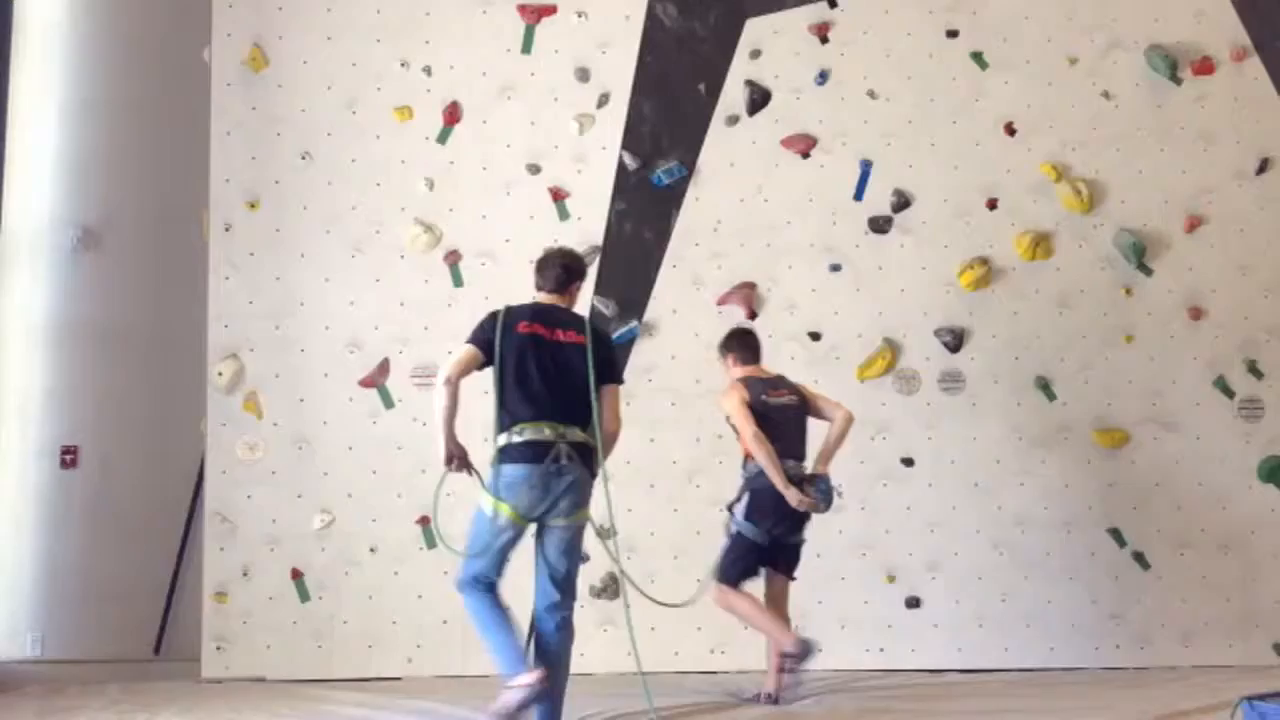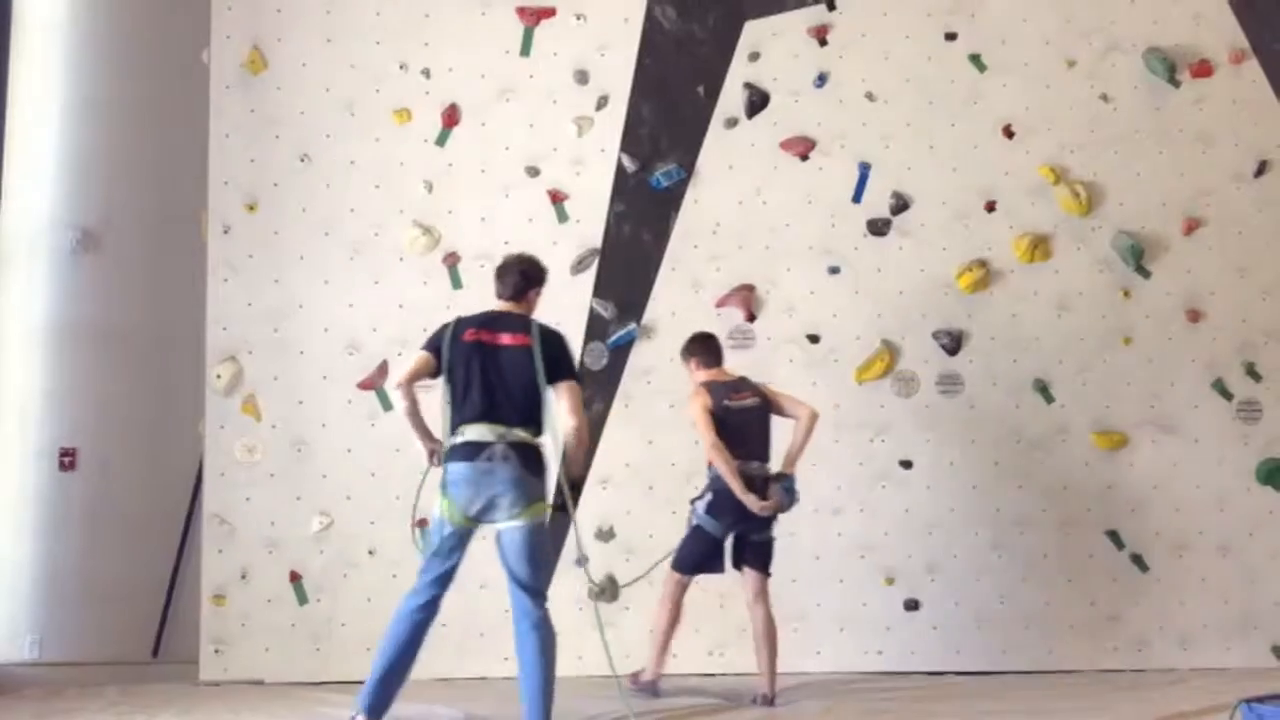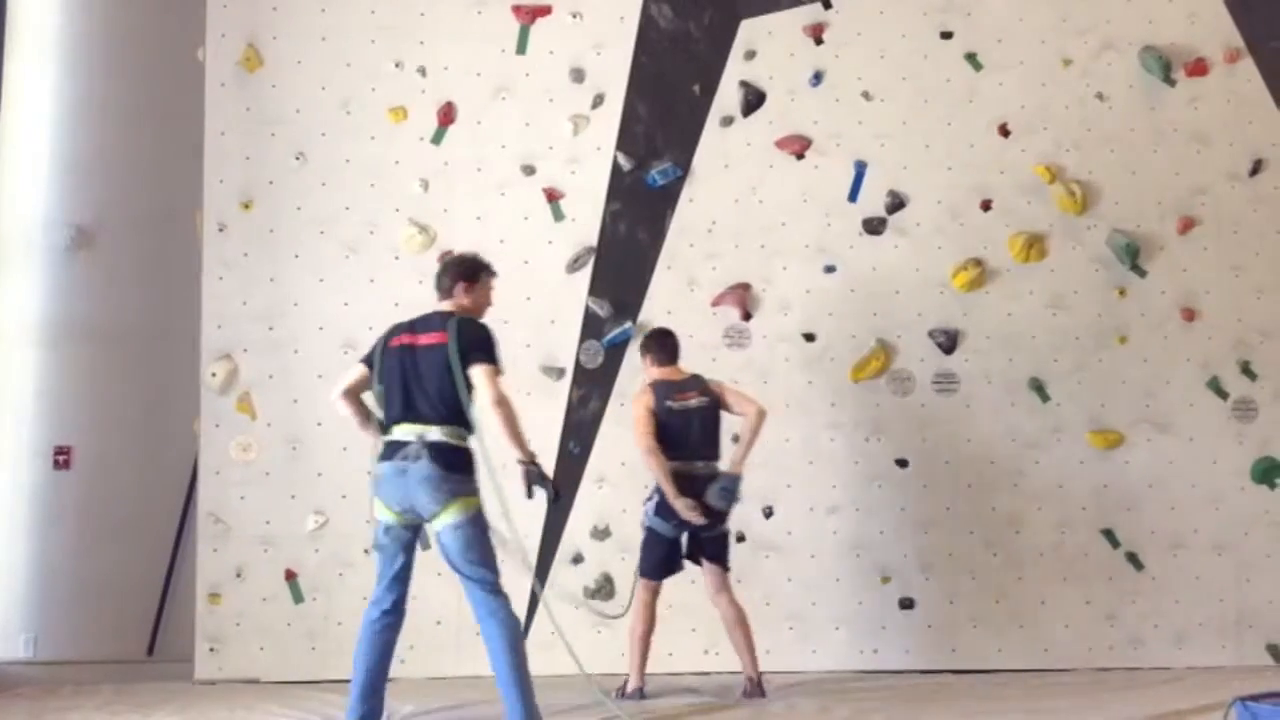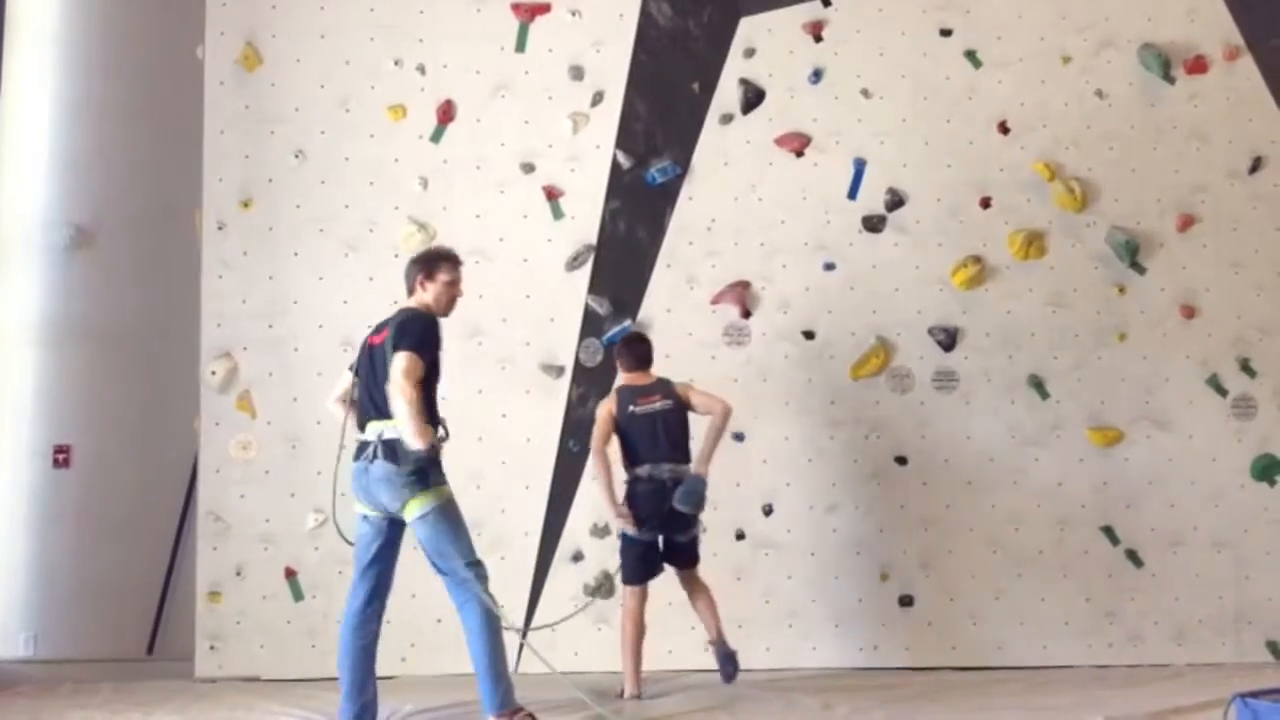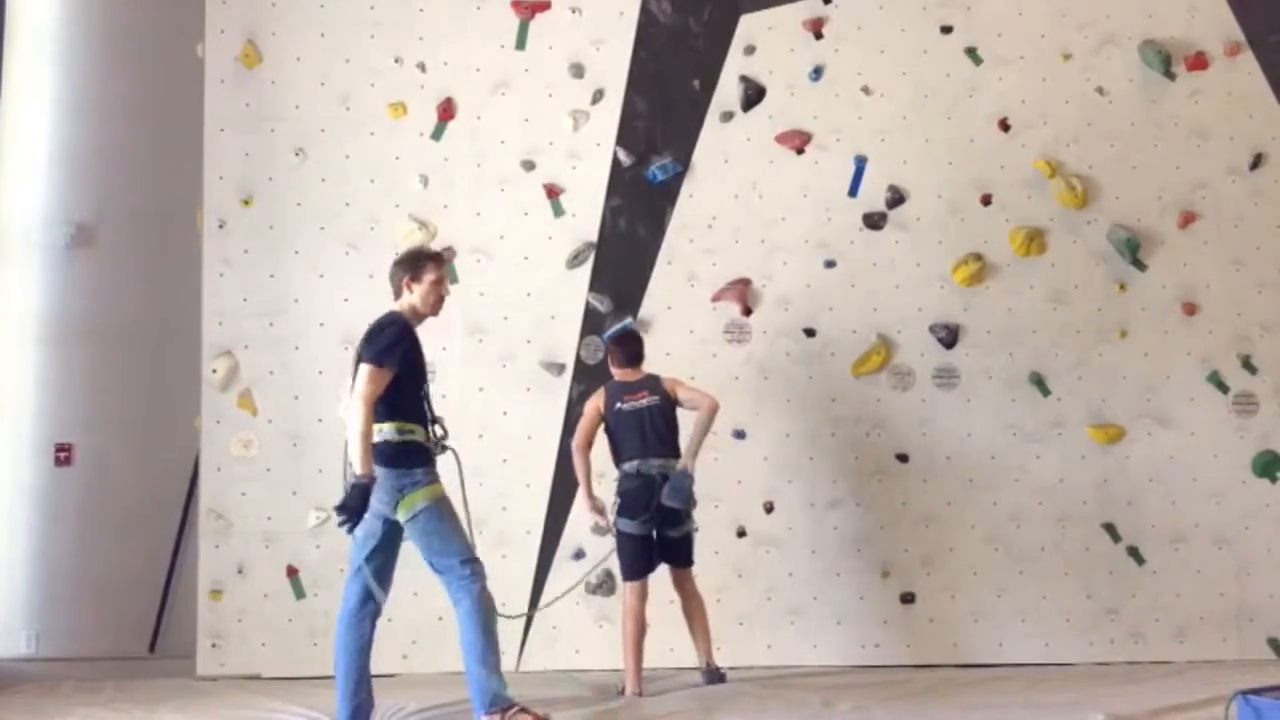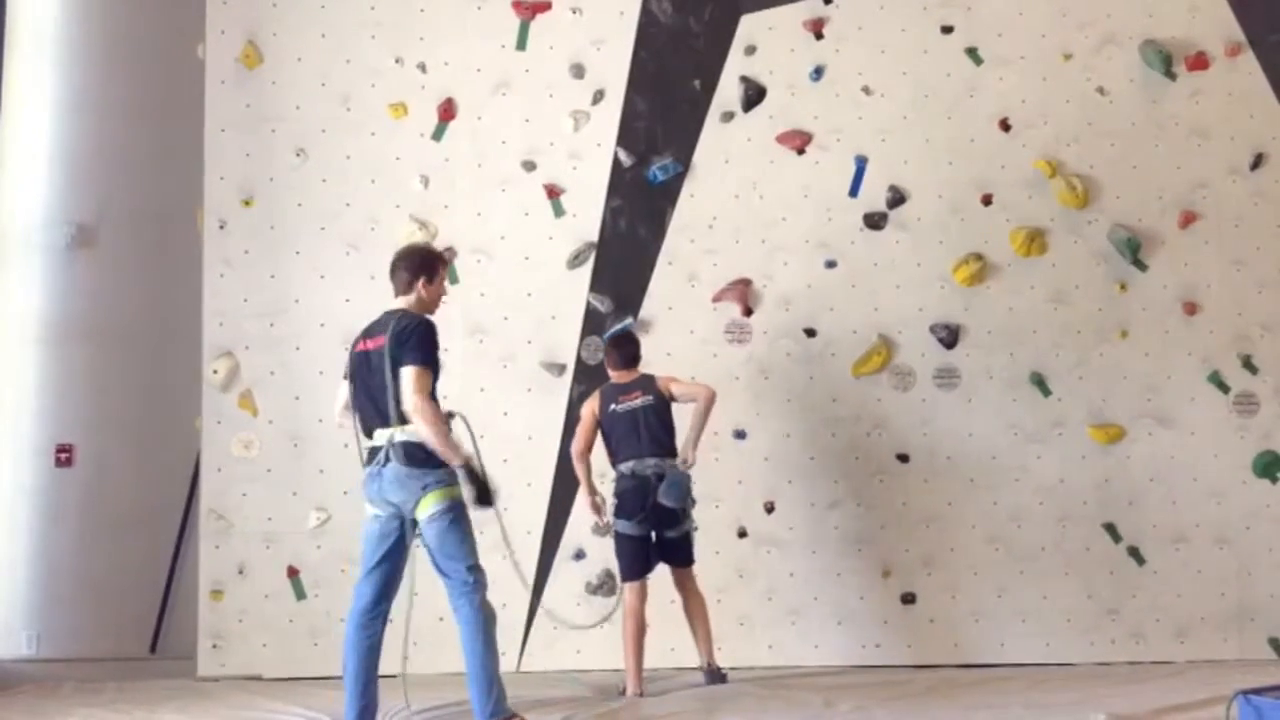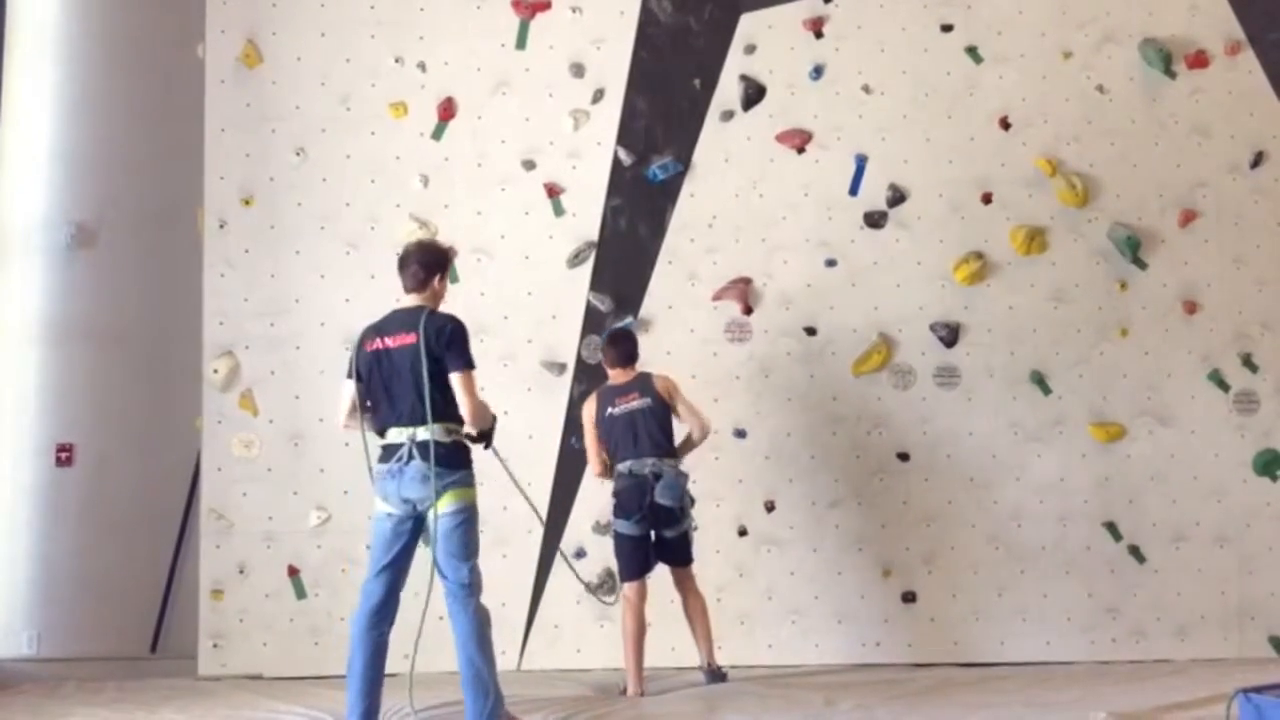
dt=0.3s
person 1, frame 1
left shoulder: (505, 321)
right shoulder: (595, 338)
left elbow: (449, 378)
right elbow: (611, 425)
left wrist: (448, 440)
left hip: (519, 467)
right hip: (574, 472)
left knee: (475, 582)
right knee: (556, 603)
left ankle: (522, 672)
person 1, frame 2
left shoulder: (457, 331)
right shoulder: (548, 340)
left elbow: (403, 382)
right elbow: (575, 422)
left wrist: (427, 440)
right wrist: (572, 479)
left hip: (464, 470)
right hip: (522, 473)
left knee: (426, 591)
right knee: (530, 607)
person 1, frame 3
left shoulder: (396, 335)
right shoulder: (470, 332)
left elbow: (343, 393)
right elbow: (492, 398)
right wrist: (526, 456)
left hip: (391, 472)
right hip: (442, 473)
left knee: (386, 600)
right knee: (489, 595)
person 1, frame 4
left shoulder: (379, 333)
right shoulder: (419, 324)
left elbow: (338, 399)
right elbow: (400, 385)
right wrist: (422, 449)
left hip: (368, 469)
right hip: (405, 469)
left knee: (365, 597)
right knee: (468, 581)
person 1, frame 5
left shoulder: (382, 332)
right shoulder: (395, 329)
left elbow: (354, 406)
right elbow: (362, 400)
right wrist: (363, 475)
left hip: (381, 473)
right hip: (402, 470)
left knee: (361, 596)
right knee: (466, 578)
person 1, frame 6
left shoulder: (366, 336)
right shoulder: (417, 328)
left elbow: (344, 412)
right elbow: (418, 403)
right wrist: (464, 465)
left hip: (378, 472)
right hip: (421, 470)
left knee: (370, 597)
right knee: (467, 586)
person 1, frame 7
left shoulder: (370, 336)
right shoulder: (445, 327)
left elbow: (348, 416)
right elbow: (471, 408)
right wrist: (486, 423)
left hip: (391, 471)
right hip: (442, 468)
left knee: (377, 594)
right knee: (462, 593)
person 2, frame 1
left shoulder: (734, 392)
right shoulder: (791, 388)
left elbow: (754, 438)
right elbow: (843, 416)
left wrist: (785, 491)
right wrist: (820, 467)
left hip: (761, 495)
right hip: (796, 499)
left knee: (726, 590)
right knee: (775, 597)
left ankle: (791, 642)
right ankle: (773, 687)
person 2, frame 2
left shoulder: (700, 395)
right shoulder: (756, 388)
left elbow: (712, 445)
right elbow: (808, 414)
left wrist: (744, 496)
right wrist: (787, 467)
left hip: (723, 497)
right hip: (763, 494)
left knee: (675, 583)
right knee: (756, 597)
left ankle: (652, 674)
right ankle: (767, 690)
person 2, frame 3
left shoulder: (647, 395)
right shoulder: (709, 387)
left elbow: (648, 448)
right elbow: (756, 412)
left wrist: (674, 498)
right wrist: (736, 465)
left hip: (674, 495)
right hip: (711, 493)
left knee: (646, 591)
right knee: (721, 590)
left ankle: (635, 683)
right ankle: (752, 674)
person 2, frame 4
left shoulder: (612, 402)
right shoulder: (677, 390)
left elbow: (598, 448)
right elbow: (721, 409)
left wrist: (613, 504)
right wrist: (702, 462)
left hip: (641, 498)
right hip: (680, 494)
left knee: (634, 597)
right knee: (691, 578)
left ankle: (631, 687)
right ankle: (719, 642)
person 2, frame 5
left shoulder: (601, 397)
right shoulder: (665, 385)
left elbow: (579, 445)
right elbow: (709, 404)
left wrist: (587, 494)
right wrist: (689, 456)
left hip: (633, 492)
right hip: (672, 488)
left knee: (634, 593)
right knee: (684, 581)
left ankle: (633, 684)
right ankle: (708, 665)
person 2, frame 6
left shoulder: (596, 400)
right shoulder: (659, 384)
left elbow: (578, 451)
right elbow: (706, 393)
left wrist: (589, 492)
right wrist: (690, 446)
left hip: (630, 493)
right hip: (670, 488)
left knee: (633, 593)
right knee: (686, 581)
left ankle: (634, 684)
right ankle: (709, 665)
person 2, frame 7
left shoulder: (593, 402)
right shoulder: (660, 384)
left elbow: (598, 468)
right elbow: (700, 428)
left hip: (629, 493)
right hip: (669, 488)
left knee: (633, 593)
right knee: (685, 580)
left ankle: (634, 684)
right ankle: (710, 664)
